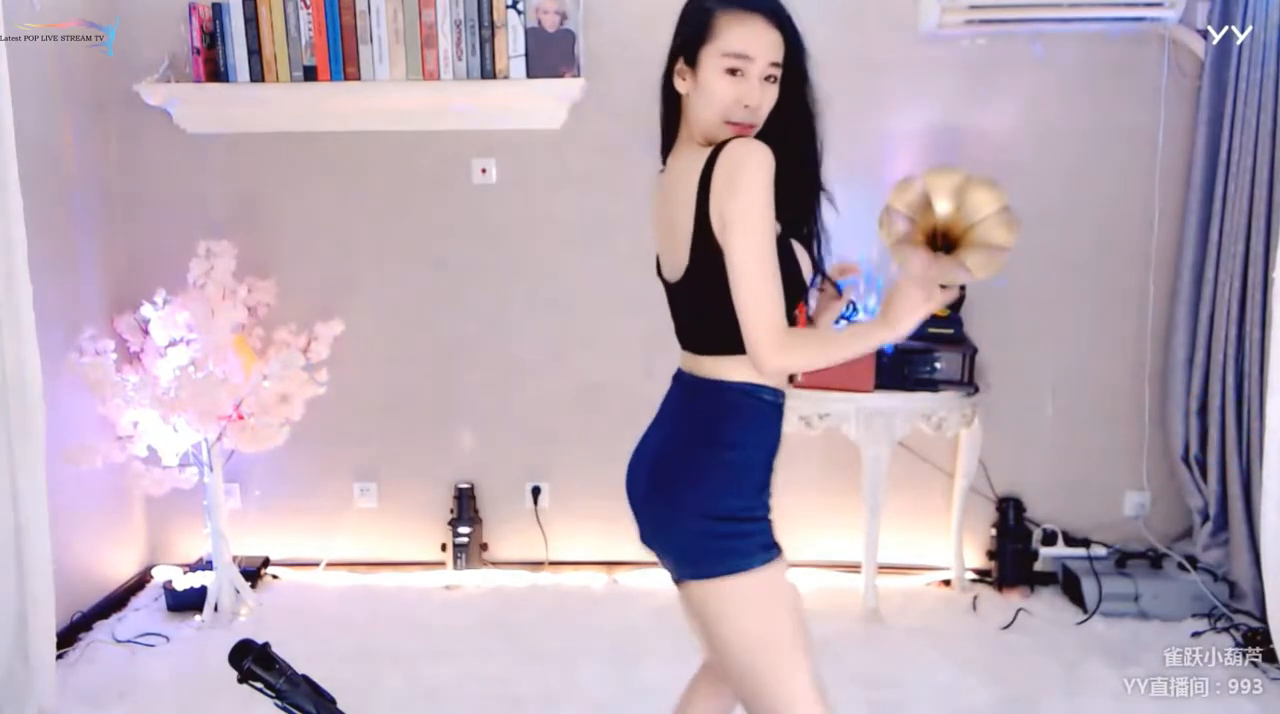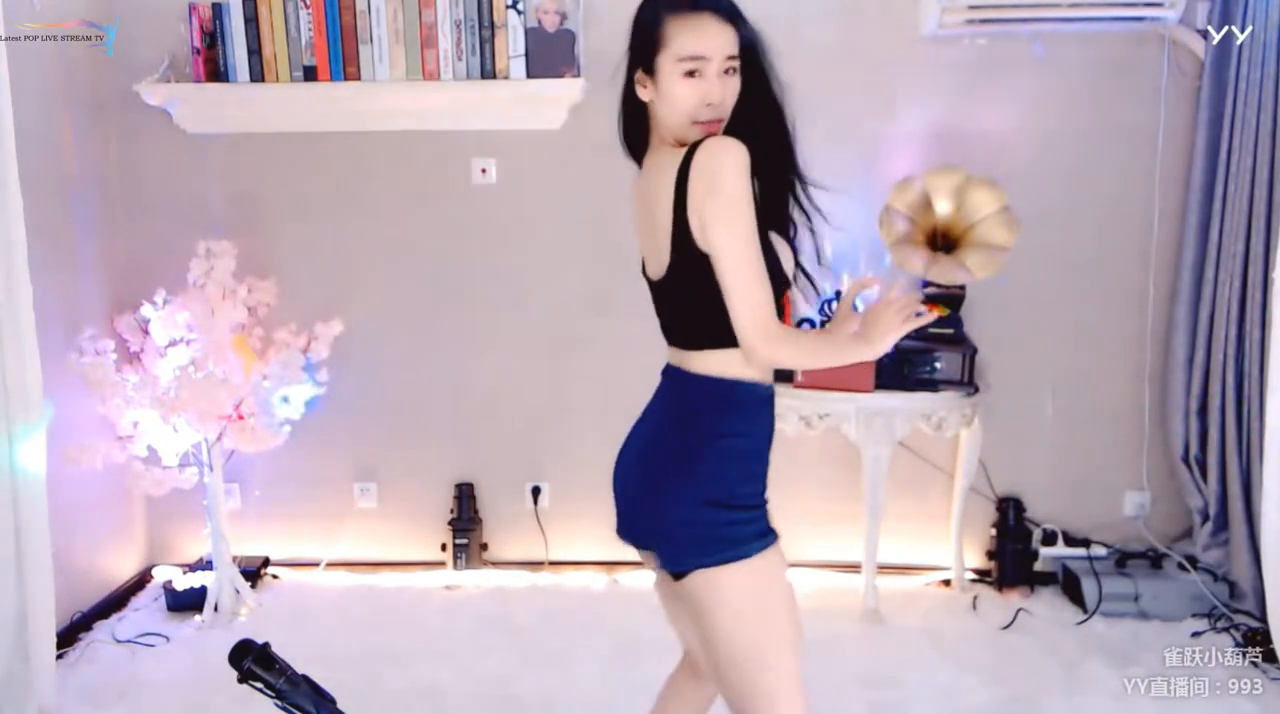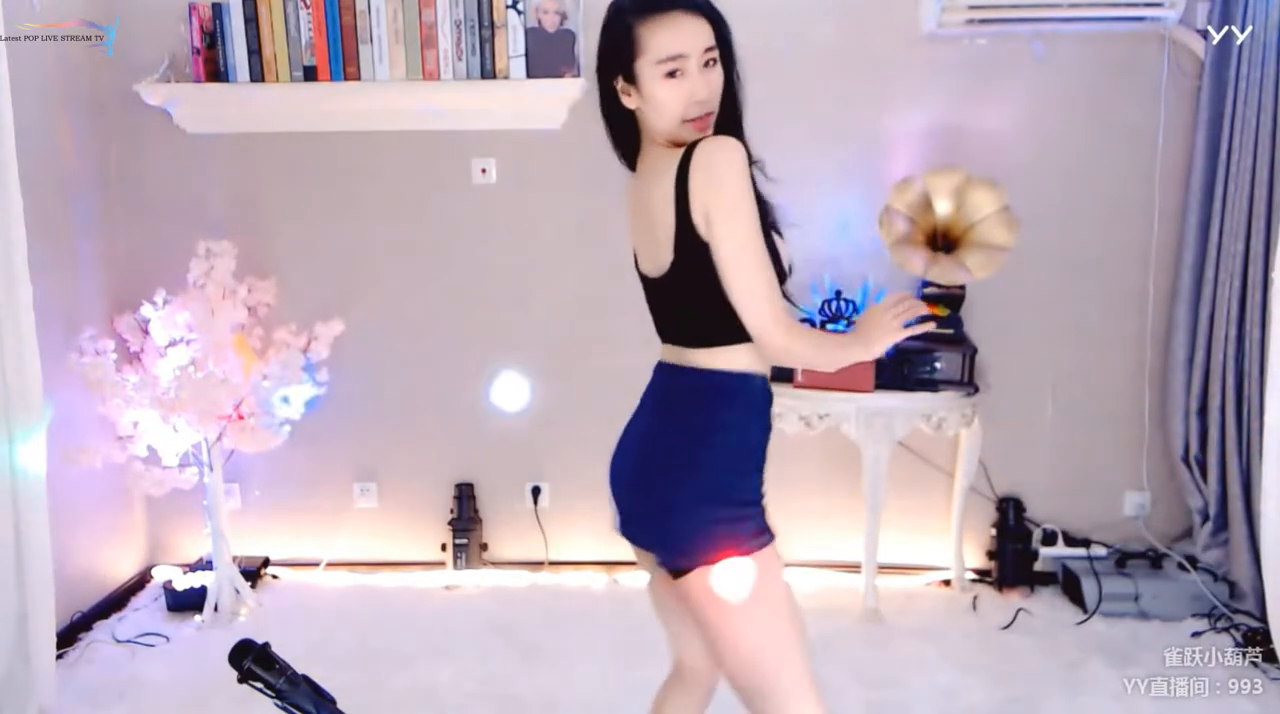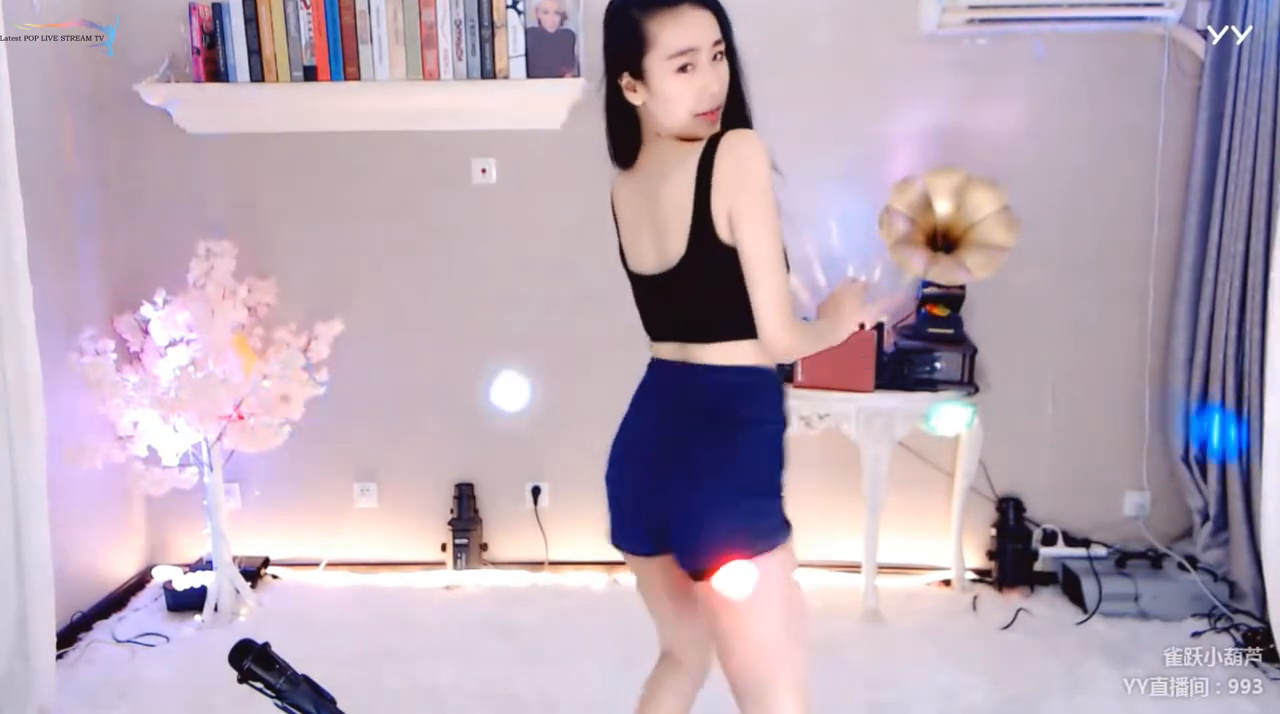
dt=0.3s
person 1, frame 1
left shoulder: (675, 175)
right shoulder: (747, 162)
right elbow: (770, 349)
left wrist: (823, 304)
right wrist: (884, 325)
left hip: (675, 457)
right hip: (714, 477)
person 1, frame 2
left shoulder: (652, 174)
right shoulder: (721, 158)
right elbow: (761, 340)
left wrist: (828, 332)
right wrist: (862, 340)
left hip: (660, 452)
right hip: (706, 471)
person 1, frame 3
left shoulder: (646, 178)
right shoulder: (718, 158)
right elbow: (771, 336)
left wrist: (829, 338)
right wrist: (859, 342)
left hip: (653, 452)
right hip: (705, 467)
person 1, frame 4
left shoulder: (625, 182)
right shoulder: (735, 154)
right elbow: (778, 336)
right wrist: (834, 322)
left hip: (645, 446)
right hip: (726, 457)
left knee: (683, 656)
